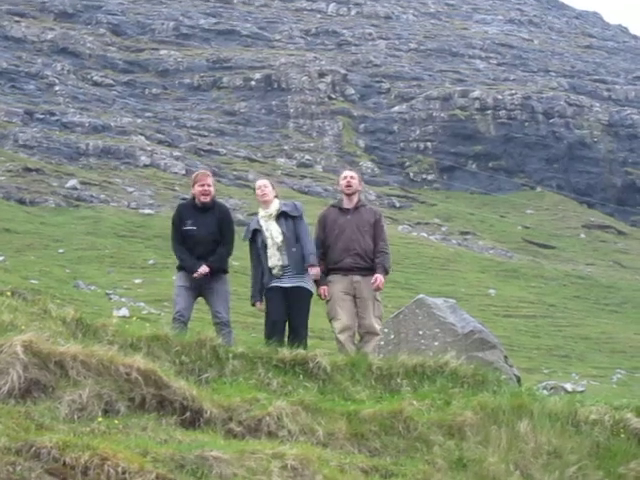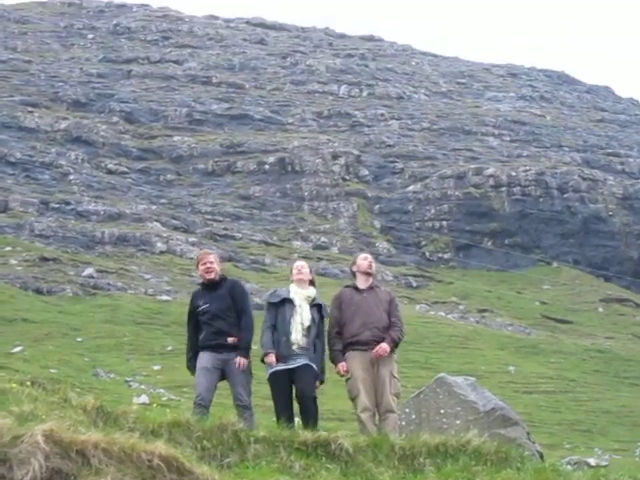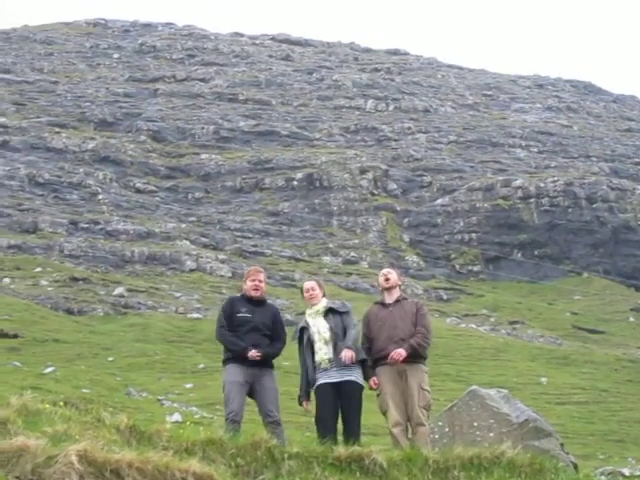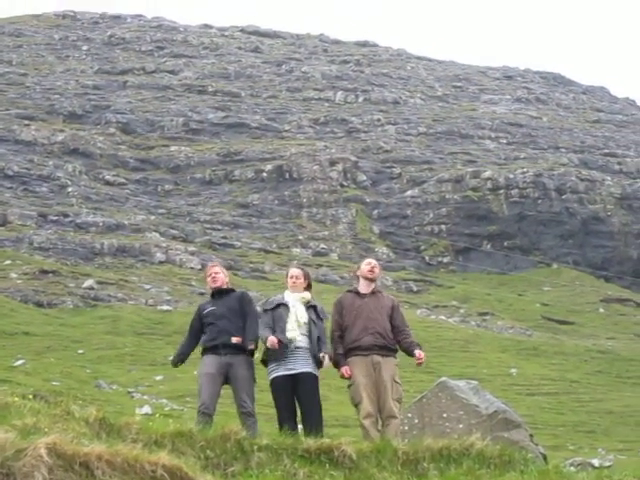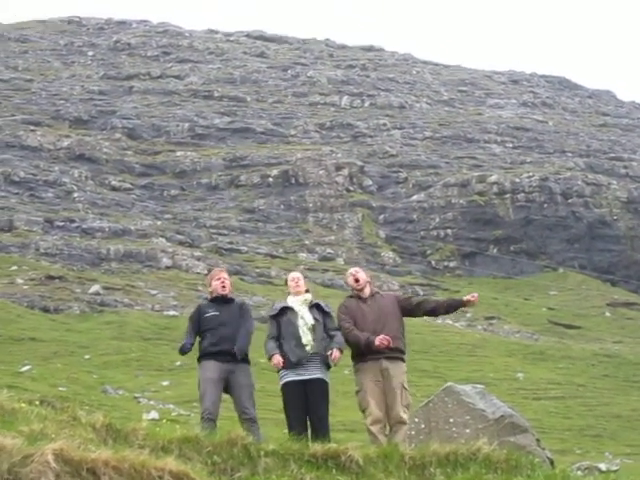
dt=1s
person 1, frame 1
left shoulder: (374, 214)
right shoulder: (327, 215)
left elbow: (382, 247)
right elbow: (319, 251)
left wrist: (382, 271)
right wrist: (321, 281)
left hip: (366, 278)
right hip: (337, 278)
left knee: (371, 328)
right knee: (343, 328)
person 1, frame 2
left shoulder: (387, 295)
right shoulder: (342, 296)
left elbow: (397, 325)
right elbow: (334, 330)
left wrist: (389, 342)
right wrist: (337, 358)
left hip: (384, 354)
right hip: (355, 354)
left knee: (388, 406)
right knee: (364, 407)
person 1, frame 3
left shoulder: (415, 306)
right shoulder: (371, 313)
left elbow: (424, 334)
right elbow: (366, 346)
left wrist: (406, 349)
right wrist: (370, 373)
left hip: (414, 366)
right hip: (385, 369)
left knee: (419, 418)
right knee: (395, 421)
person 1, frame 4
left shoulder: (389, 301)
right shoulder: (343, 301)
left elbow: (401, 331)
right elbow: (336, 335)
left wrist: (414, 349)
right wrist: (340, 362)
left hip: (386, 359)
right hip: (357, 360)
left knee: (390, 410)
right knee: (366, 411)
person 1, frame 5
left shoulder: (392, 300)
right shoulder: (346, 306)
left elbow: (425, 305)
right elbow: (349, 334)
left wrist: (460, 302)
right wrist: (372, 341)
left hip: (394, 363)
right hip: (367, 366)
left knee: (398, 415)
right knee: (374, 417)
person 2, frame 1
left shoulder: (222, 211)
right shoulder: (182, 210)
left elbow: (227, 245)
right elbow: (177, 243)
left wrist: (210, 266)
right wrist: (194, 266)
left hip: (216, 275)
right hip: (187, 274)
left knee: (222, 320)
right knee: (180, 317)
person 2, frame 2
left shoulder: (234, 286)
right shoulder: (197, 296)
left elbow: (247, 317)
right elbow: (193, 330)
left wrist: (244, 350)
right wrist: (192, 361)
left hip: (235, 352)
right hip: (208, 353)
left knee: (243, 402)
right knee: (201, 400)
person 2, frame 3
left shoulder: (272, 310)
right shoulder: (232, 303)
left elbow: (280, 341)
right elbow: (221, 333)
left wrist: (265, 354)
right wrist: (245, 351)
left hip: (264, 369)
right hip: (236, 366)
left knee: (273, 417)
right knee: (233, 415)
person 2, frame 4
left shoulder: (241, 297)
right shoulder: (204, 306)
left elbow: (252, 319)
right elbow: (193, 336)
left wrist: (251, 341)
right wrist: (179, 356)
left hip: (239, 356)
right hip: (212, 357)
left knee: (246, 407)
right knee: (205, 407)
person 2, frame 5
left shoulder: (241, 307)
right shoulder: (202, 309)
left elbow: (247, 328)
right elbow: (191, 332)
left wrist: (242, 346)
right wrist: (186, 345)
left hip: (238, 364)
right hip: (211, 363)
left knee: (248, 414)
right knee: (209, 413)
person 3, frame 1
left shoulder: (292, 210)
right shoulder: (255, 226)
left elbow: (304, 237)
right elbow: (257, 262)
left wrist: (312, 262)
right wrist: (257, 295)
left hip: (299, 279)
right hip: (274, 282)
left knee: (298, 325)
right knee: (274, 321)
person 3, frame 2
left shoulder: (317, 304)
right shoulder: (278, 296)
left elbow: (319, 338)
right elbow: (267, 326)
left wrist: (320, 373)
right wrist: (268, 351)
left hip: (305, 360)
right hip: (280, 362)
left knee: (307, 395)
right knee: (282, 410)
person 3, frame 3
left shoulder: (340, 308)
right shoulder: (304, 325)
left elbow: (352, 328)
right elbow: (305, 360)
left wrist: (349, 347)
right wrist: (304, 392)
left hip: (348, 371)
right hip: (323, 375)
left knee: (351, 420)
right knee: (325, 418)
person 3, frame 4
left shoulder: (313, 307)
right shoulder: (274, 304)
left elbow: (320, 335)
right elbow: (264, 327)
left wrist: (324, 353)
right wrist: (268, 337)
left hip: (305, 362)
right hip: (279, 363)
left knee: (312, 411)
right knee: (285, 415)
person 3, frame 5
left shoulder: (320, 307)
right shoulder: (279, 310)
left elbow: (334, 331)
right elbow: (271, 338)
left wrist: (337, 347)
right wrist: (274, 353)
left hip: (317, 368)
right hip: (291, 370)
left knee: (319, 417)
right knee: (296, 420)
